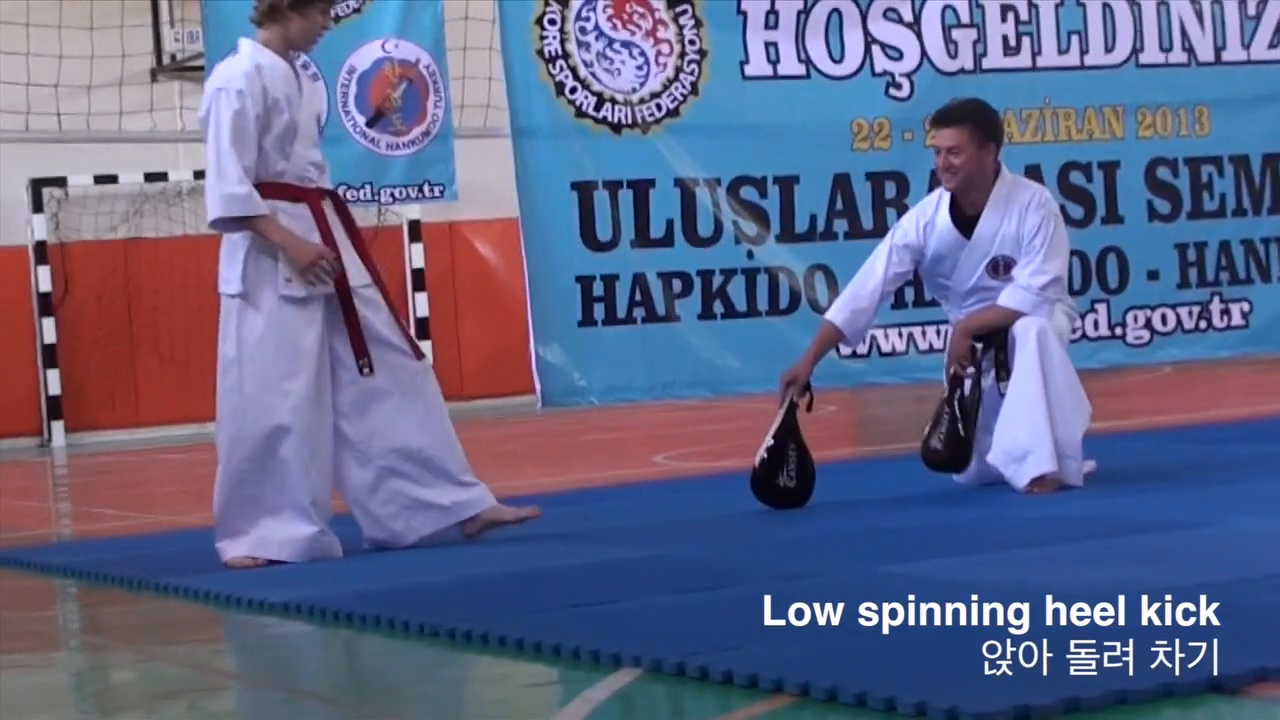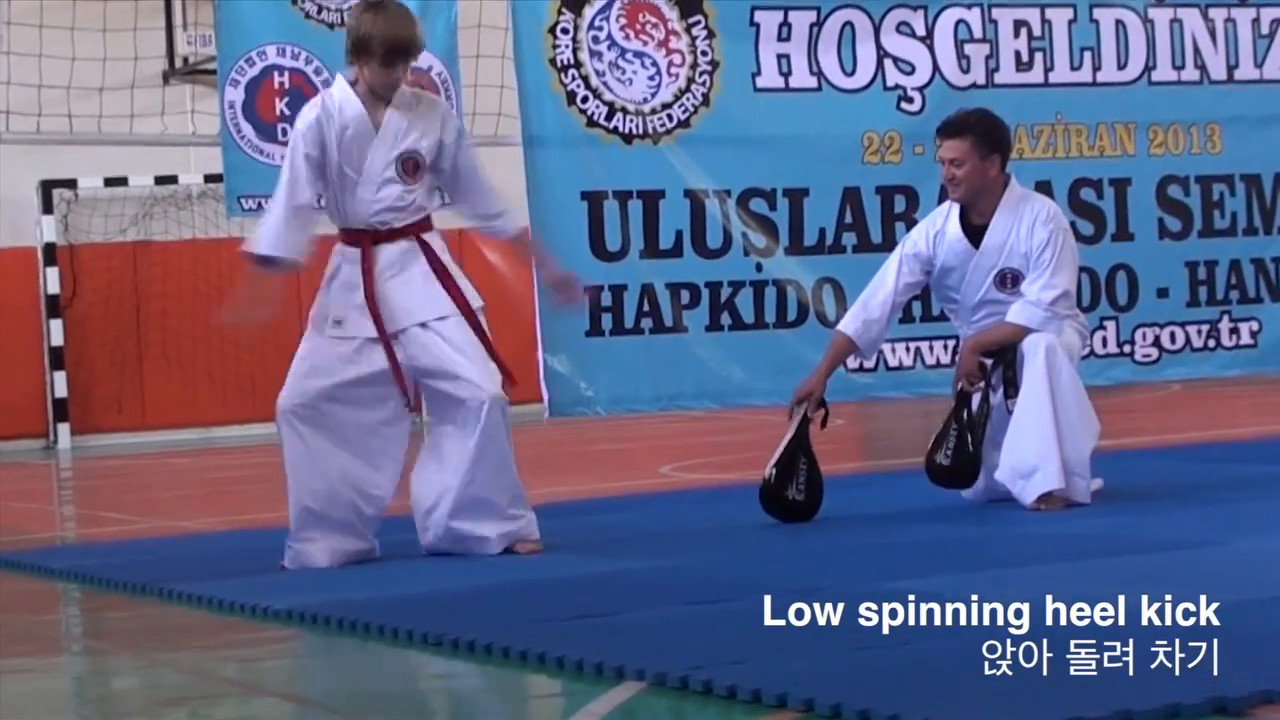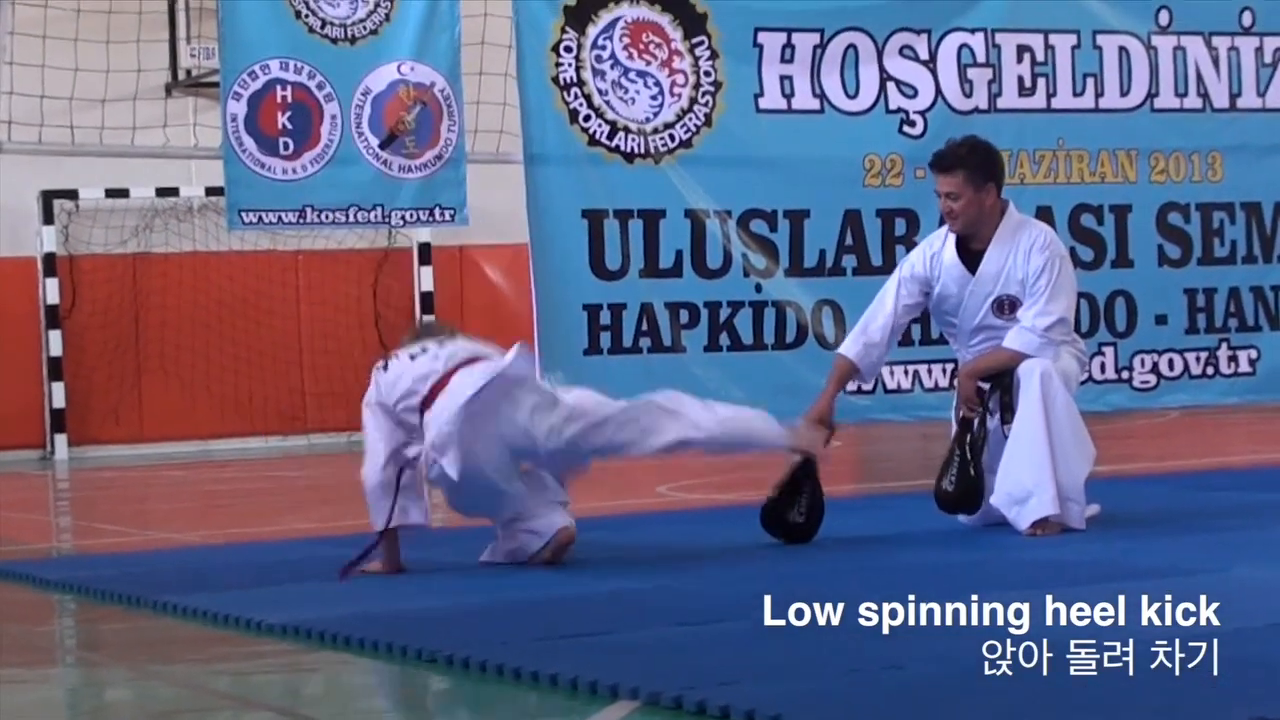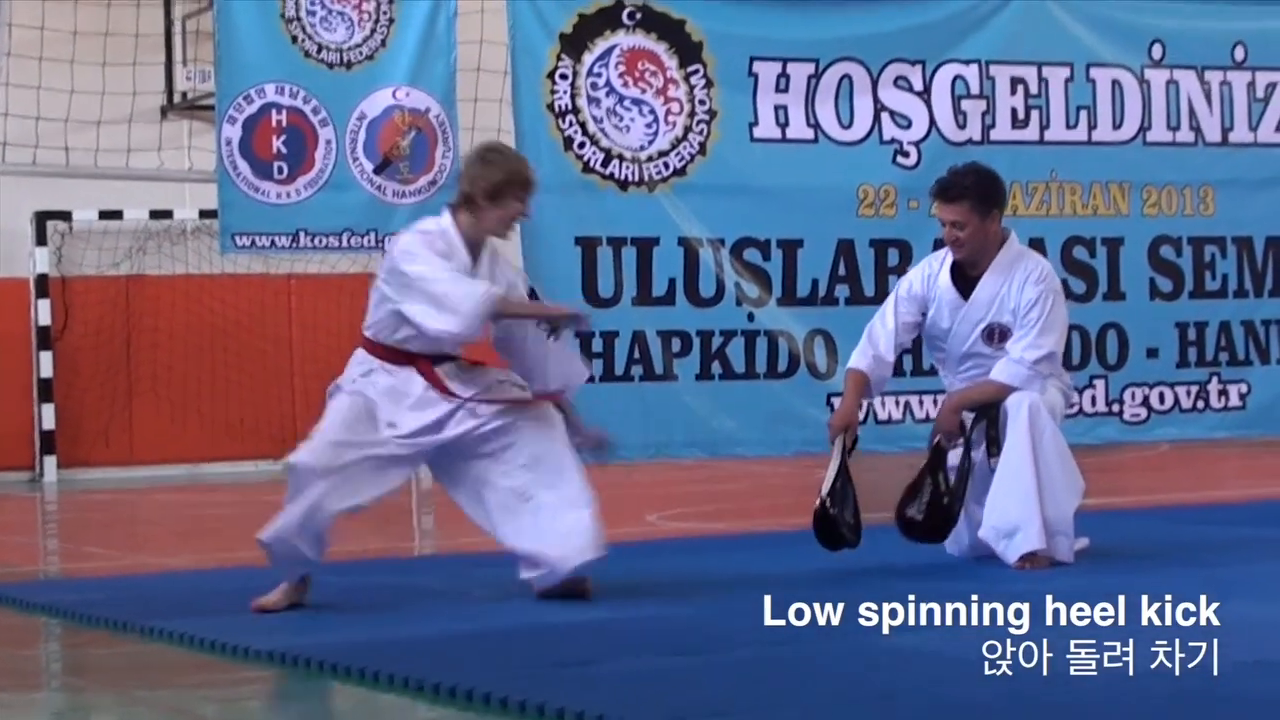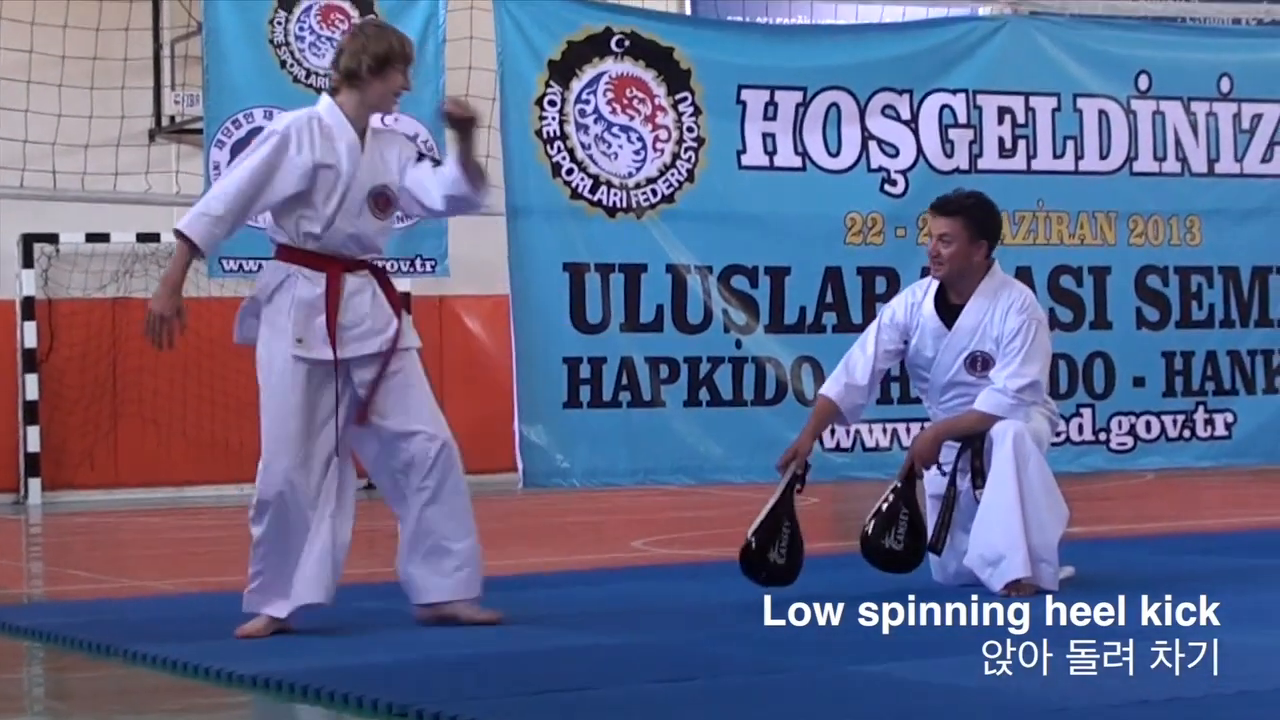
dt=0.5s
person 1, frame 1
left shoulder: (295, 77)
right shoulder: (237, 79)
right elbow: (227, 183)
right wrist: (286, 240)
left hip: (324, 245)
right hip: (270, 256)
left knee: (389, 373)
right knee: (270, 396)
left ankle: (454, 505)
right ankle: (260, 531)
person 1, frame 2
left shoulder: (432, 116)
right shoulder: (319, 119)
left elbow: (475, 192)
right elbow: (292, 205)
left wrist: (541, 262)
left hip: (422, 271)
right hip: (356, 278)
left knee: (474, 393)
right knee: (307, 401)
left ankle: (494, 525)
right ankle: (325, 539)
person 1, frame 3
left shoulder: (383, 380)
right shoulder: (471, 350)
left elbow: (382, 472)
left wrist: (389, 555)
left hip: (448, 424)
right knee: (642, 421)
right ankle: (790, 437)
person 1, frame 4
left shoulder: (495, 265)
right shoulder: (415, 246)
left elbow: (529, 346)
right elbow: (462, 303)
left wrist: (569, 414)
right wrist: (546, 310)
left hip: (445, 383)
right hip: (381, 383)
left knee: (537, 430)
right knee: (320, 471)
left ankle: (553, 566)
right ankle: (294, 579)
person 1, frame 5
left shoulder: (393, 144)
right shoulder: (295, 133)
left elbow: (460, 197)
right elbow: (222, 206)
left wrist: (464, 139)
right wrist: (170, 287)
left hip: (368, 306)
right hip: (299, 308)
left knee: (426, 447)
right knee: (292, 467)
left ankle: (443, 593)
right ankle: (274, 604)
person 2, frame 1
left shoulder: (1032, 203)
right shoulder: (925, 218)
left elbow: (1037, 293)
right elbow: (865, 291)
left wrist: (966, 327)
right wrist: (809, 360)
left hip: (1034, 320)
right hip: (971, 340)
left knee: (1032, 333)
right knee: (972, 470)
left ankle: (1047, 462)
person 2, frame 2
left shoulder: (1040, 217)
right shoulder: (935, 230)
left elbow: (1046, 309)
right elbow: (877, 302)
left wrist: (974, 345)
right wrist: (822, 373)
left hip: (1045, 336)
right hip: (981, 355)
left knee: (1041, 350)
right knee: (980, 486)
left ankle: (1055, 480)
person 2, frame 3
left shoulder: (1038, 243)
right shoulder: (932, 253)
left elbow: (1043, 333)
right elbow: (875, 327)
left wrist: (970, 370)
right wrist: (828, 395)
left hip: (1044, 363)
right hip: (976, 380)
left knee: (1033, 374)
right knee: (976, 511)
left ankle: (1051, 505)
person 2, frame 4
left shoulder: (1033, 275)
right shoulder: (927, 275)
left elbow: (1030, 368)
right elbow: (878, 343)
left wrist: (956, 402)
right wrist: (850, 403)
left hip: (1029, 395)
right hip: (963, 413)
left knee: (1024, 408)
right knee: (965, 544)
left ankle: (1038, 539)
person 2, frame 5
left shoulder: (1017, 305)
right shoulder: (912, 303)
left elbow: (1014, 397)
right elbow: (857, 370)
left wrist: (936, 433)
right wrist: (810, 433)
left hip: (1015, 423)
right hip: (950, 444)
left knee: (1009, 437)
right knee: (953, 572)
left ankle: (1023, 568)
